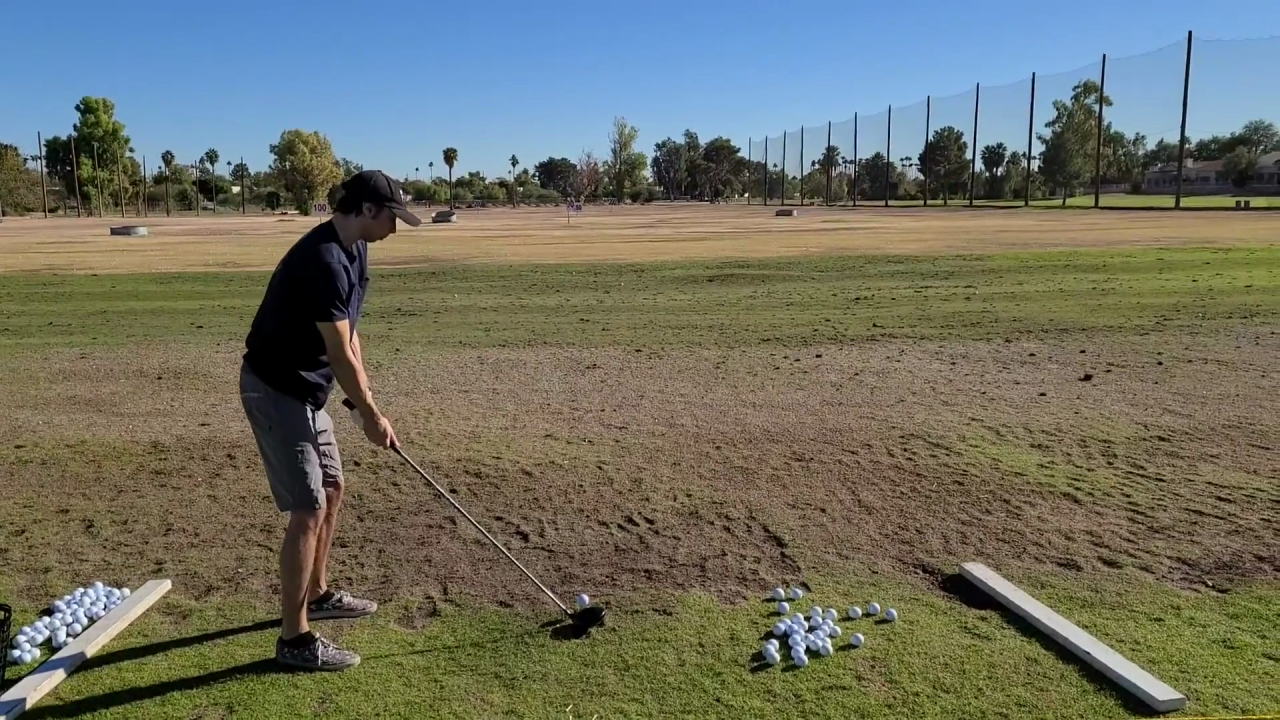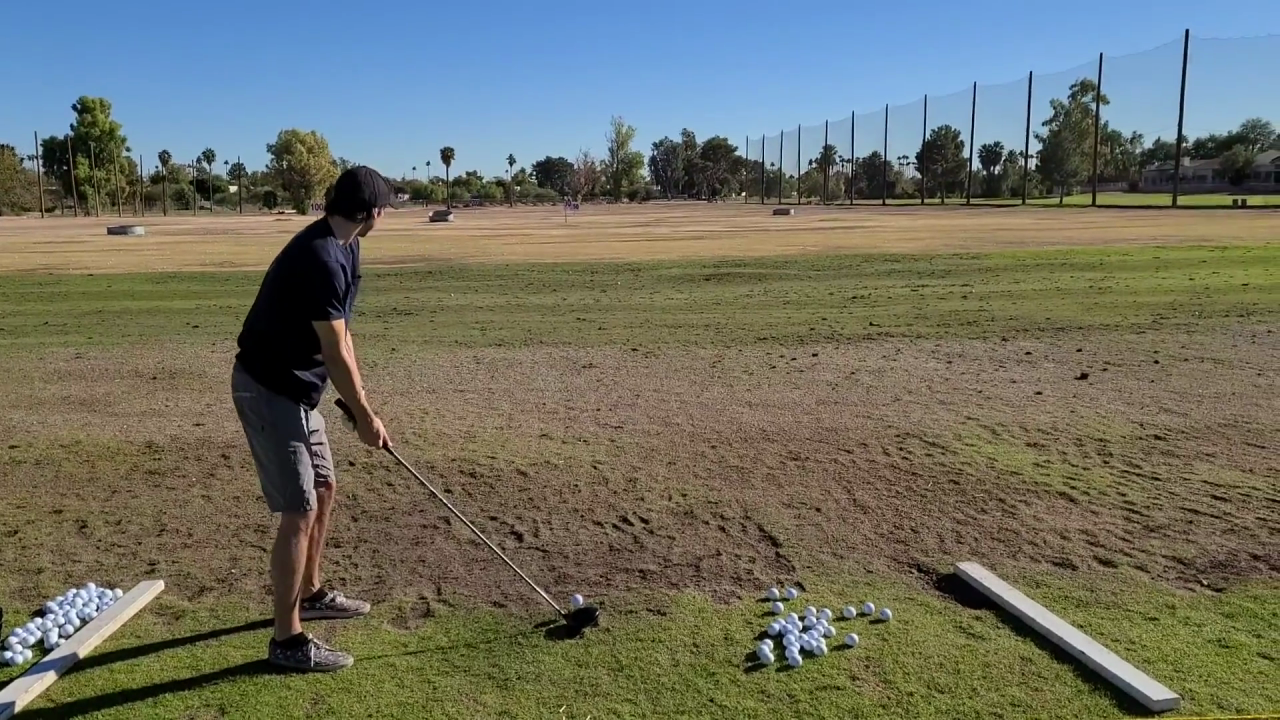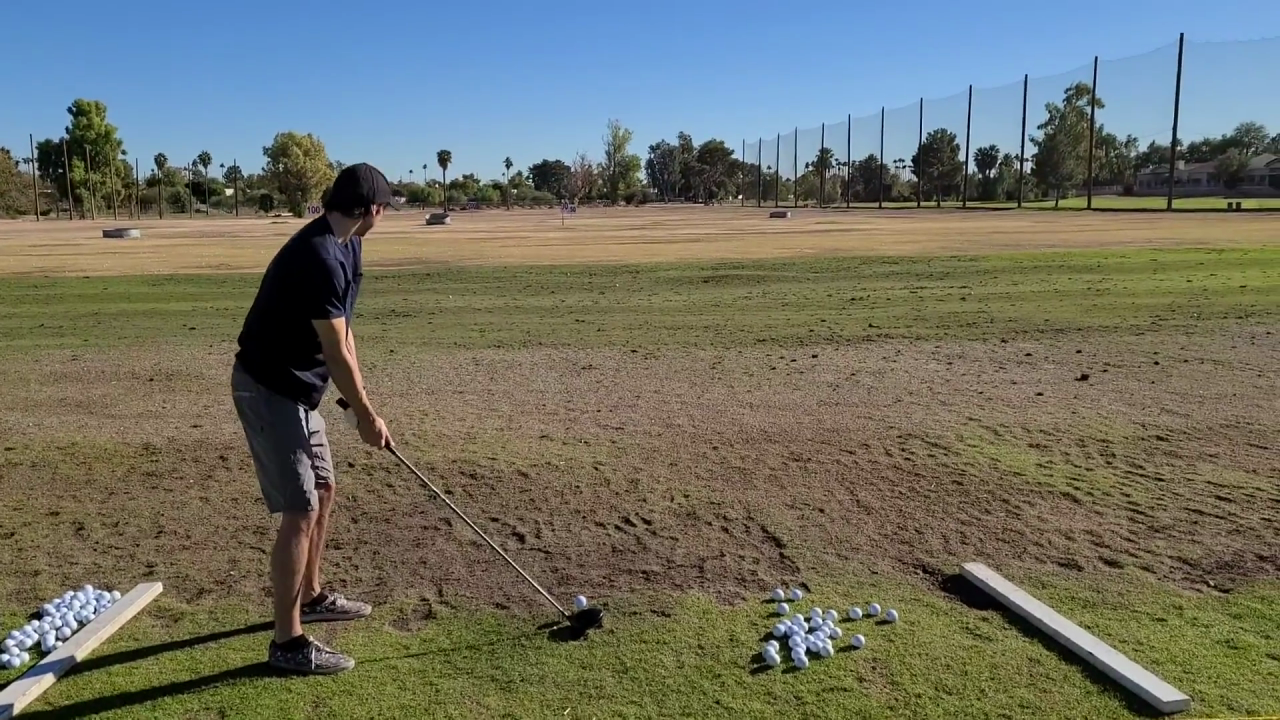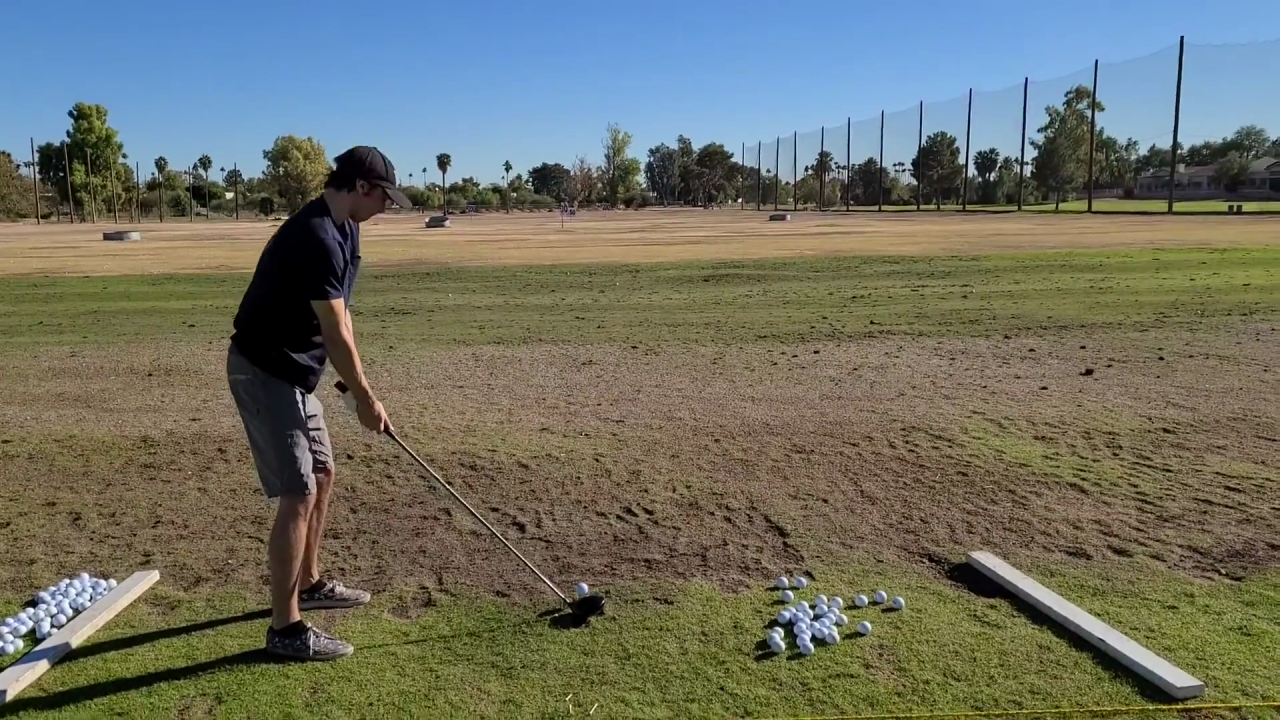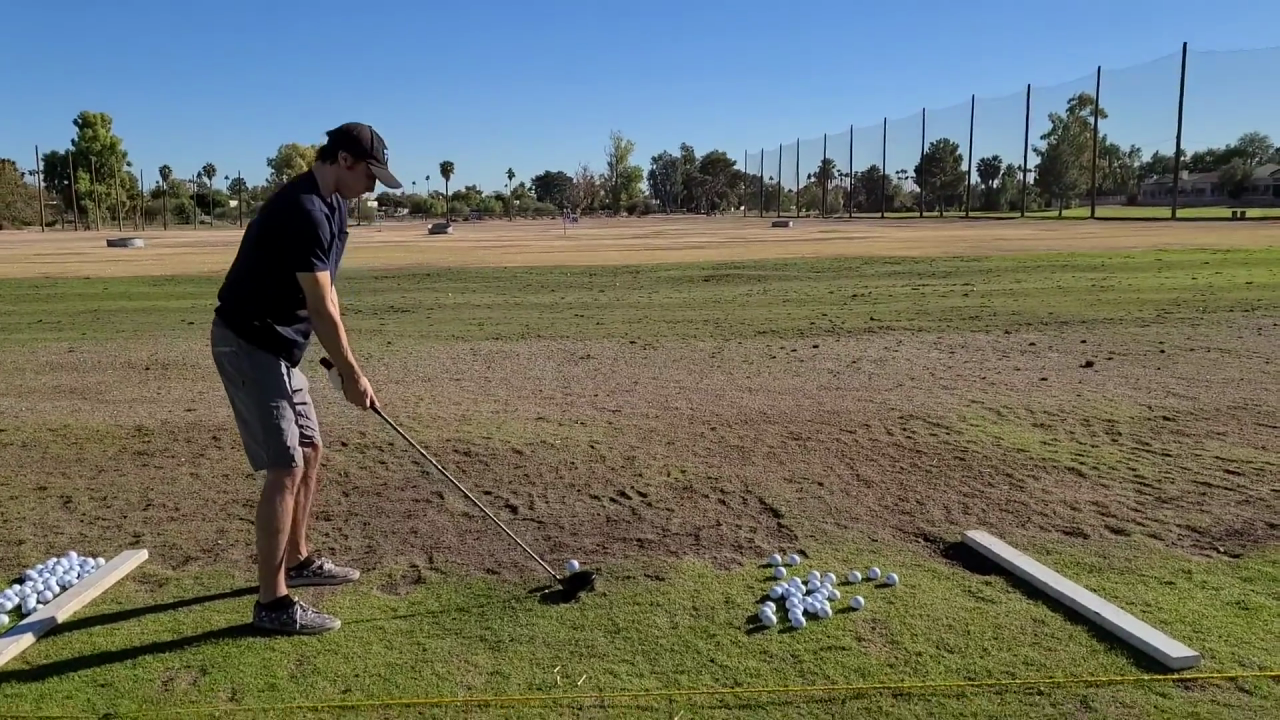
dt=0.3s
person 1, frame 1
left shoulder: (352, 250)
right shoulder: (323, 261)
left elbow: (348, 334)
right elbow: (340, 354)
left wrist: (368, 400)
right wrist: (371, 416)
left hip: (305, 387)
right hip: (277, 390)
left knee: (331, 490)
right knee: (308, 510)
left ankle: (318, 593)
right ankle: (295, 638)
person 1, frame 2
left shoulder: (343, 248)
right shoulder: (320, 260)
left elbow: (341, 335)
right elbow: (334, 353)
left wrist: (359, 402)
right wrist: (365, 416)
left hip: (295, 386)
right hip: (269, 389)
left knee: (323, 489)
right knee: (300, 510)
left ankle: (310, 592)
right ankle: (287, 639)
person 1, frame 3
left shoulder: (344, 247)
right shoulder: (319, 258)
left elbow: (342, 336)
right elbow: (336, 352)
left wrist: (361, 403)
right wrist: (367, 416)
left hip: (296, 387)
right hip: (270, 389)
left knee: (323, 491)
right knee: (300, 512)
left ankle: (311, 595)
right ankle: (287, 642)
person 1, frame 4
left shoulder: (342, 229)
right shoulder: (316, 238)
left elbow: (338, 319)
right elbow: (336, 335)
left wrist: (358, 388)
right wrist: (366, 399)
left hip: (293, 370)
right hip: (265, 372)
left knee: (322, 476)
right knee: (298, 494)
left ankle: (309, 583)
right ankle: (285, 628)
person 1, frame 5
left shoulder: (331, 205)
right shoulder: (303, 210)
left elbow: (324, 293)
right elbow: (321, 309)
left wrist: (345, 364)
right wrist: (352, 374)
left hip: (278, 344)
right hip: (250, 345)
left knee: (309, 452)
right knee: (285, 468)
left ankle: (297, 560)
right ankle: (272, 602)
